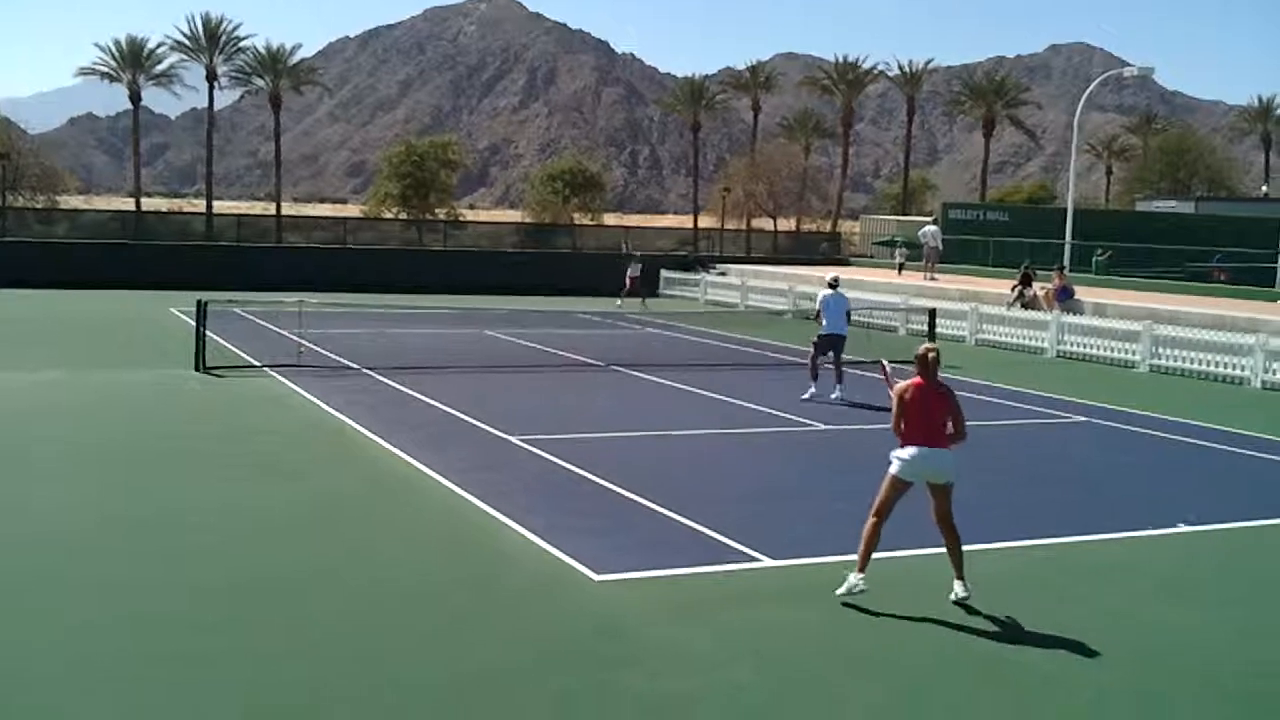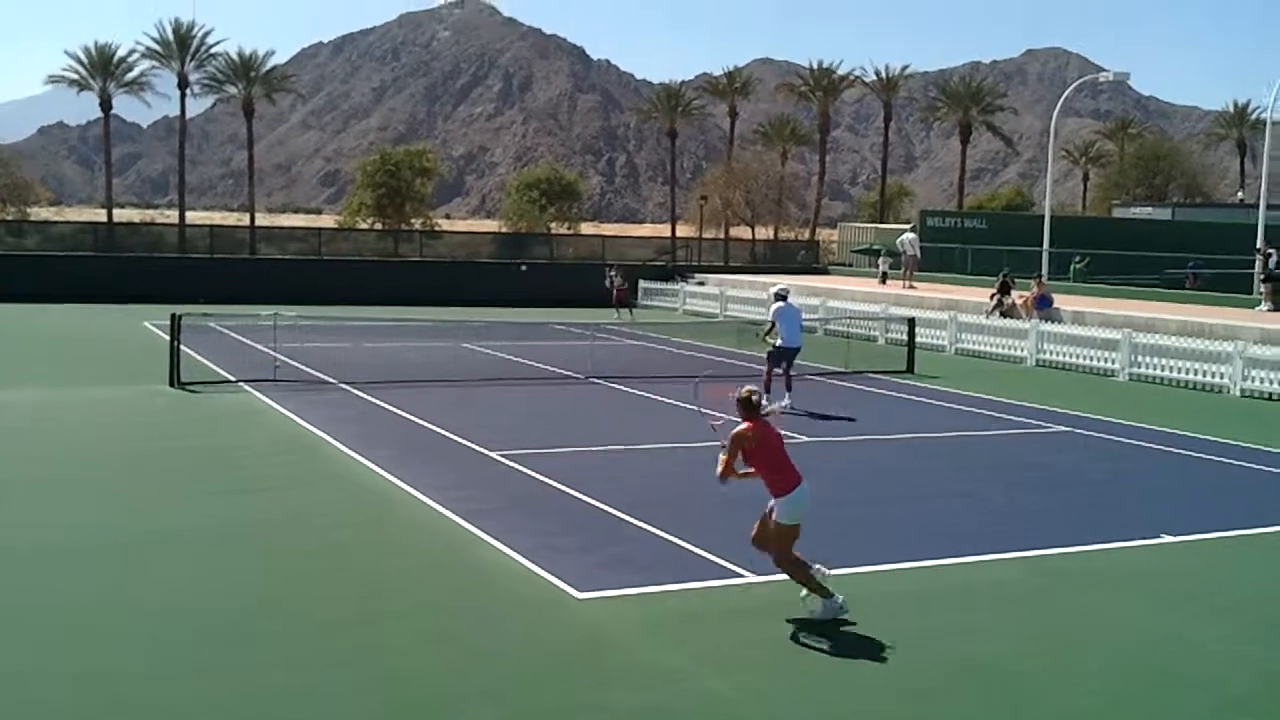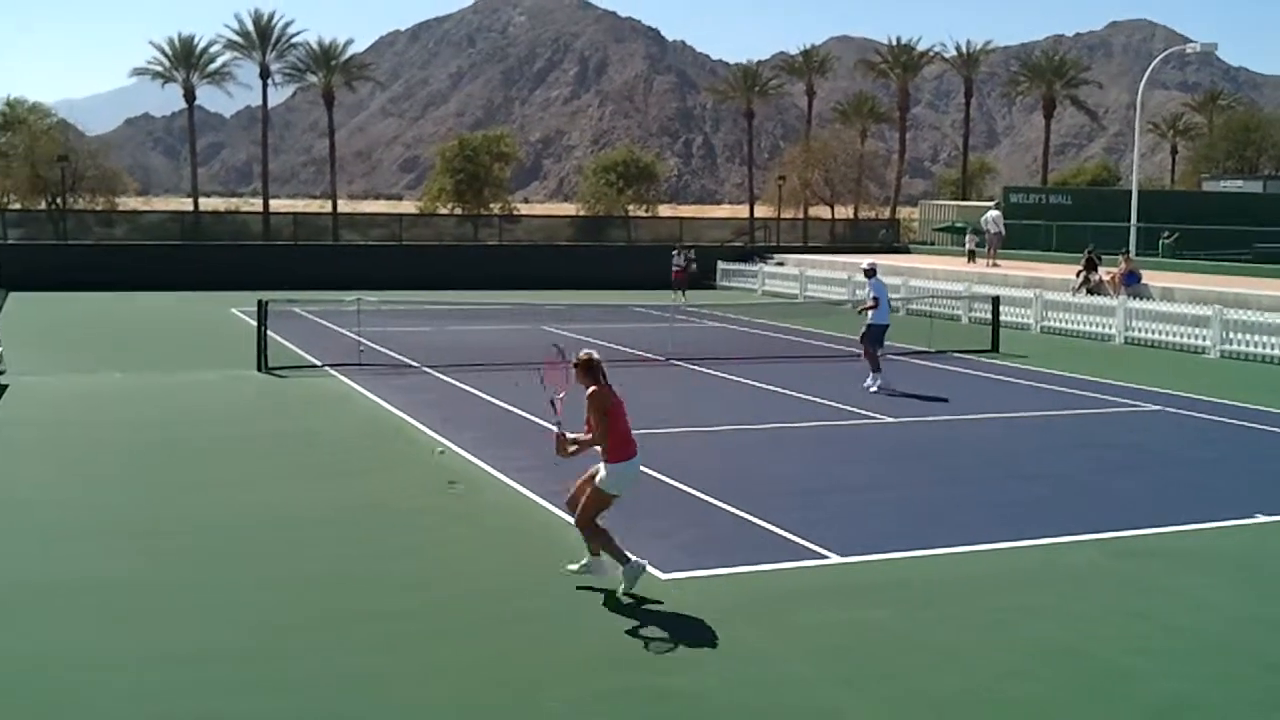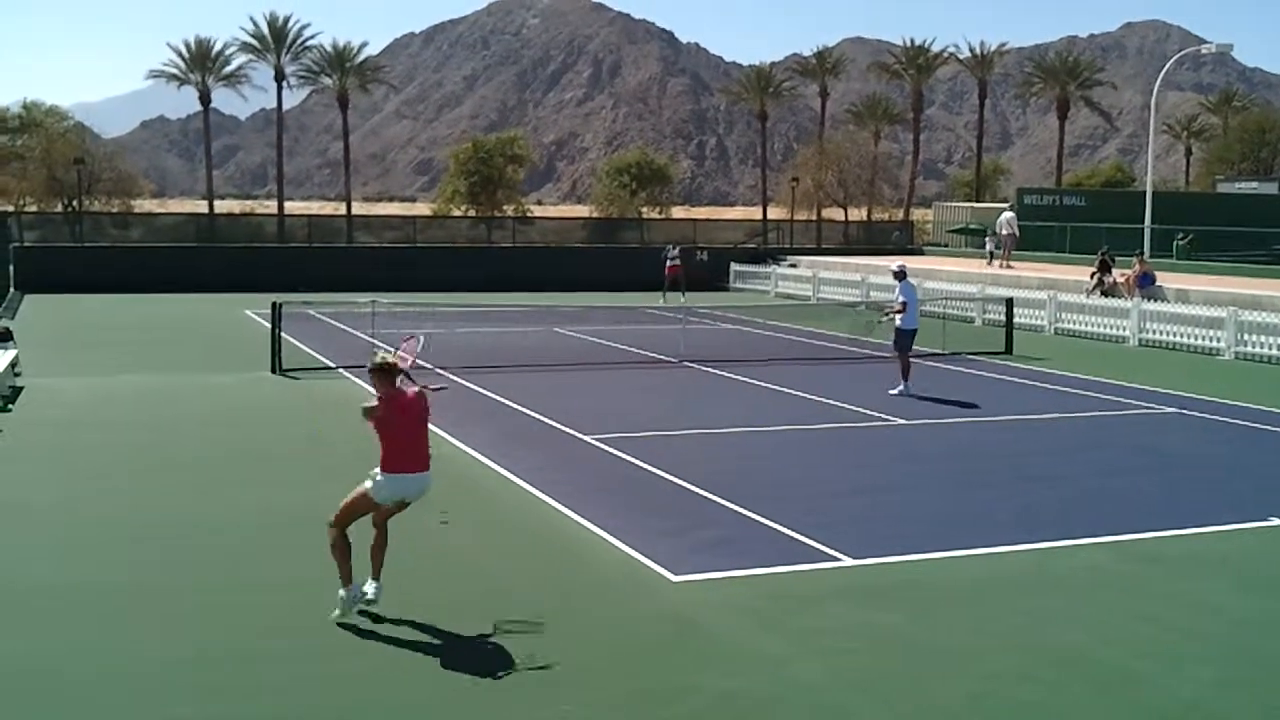
dt=0.5s
person 1, frame 1
left shoulder: (903, 389)
right shoulder: (947, 392)
left elbow: (896, 429)
right elbow: (960, 434)
left hip: (911, 456)
right hip: (941, 459)
left knee: (877, 516)
right knee: (946, 523)
left ankle: (858, 576)
right ankle: (960, 583)
person 1, frame 2
left shoulder: (739, 434)
right shoulder: (769, 427)
left elbow: (724, 476)
left wrist: (723, 459)
right wrist: (739, 472)
left hip: (788, 500)
right hip: (797, 490)
left knee: (783, 560)
right knee: (759, 540)
left ankle: (831, 602)
right ankle: (811, 571)
person 1, frame 3
left shoulder: (595, 394)
right shoulder: (602, 392)
left elbow: (601, 438)
right elbow: (594, 434)
left wrist: (571, 441)
right wrist: (571, 444)
left hip: (618, 467)
right hip: (620, 462)
left knee: (584, 521)
right knee: (573, 503)
left ankle: (629, 564)
right ankle: (594, 559)
person 1, frame 4
left shoulder: (375, 407)
right shoulder: (419, 396)
left hip: (392, 480)
right hip: (421, 478)
left knee: (337, 525)
right knee: (379, 521)
left ankle: (348, 590)
right ankle: (374, 585)
